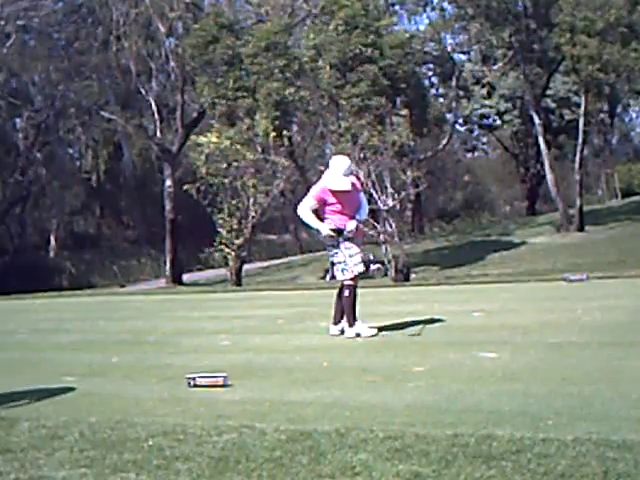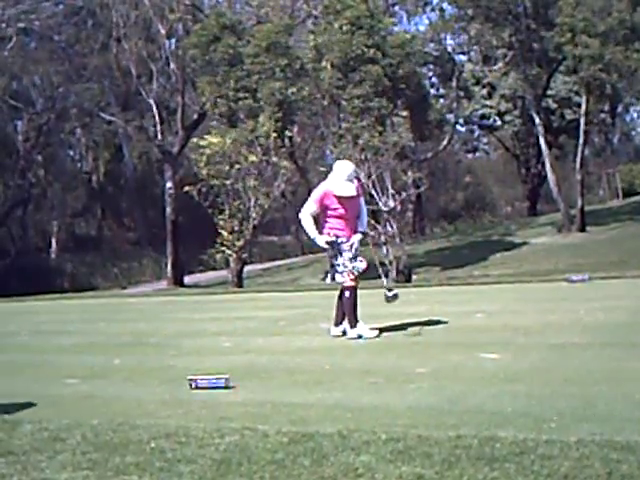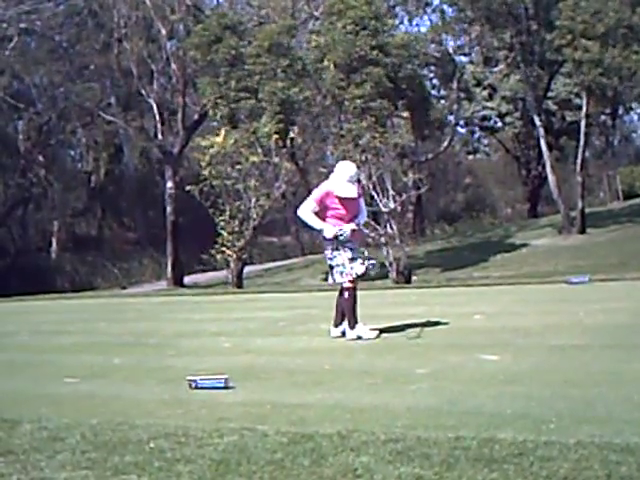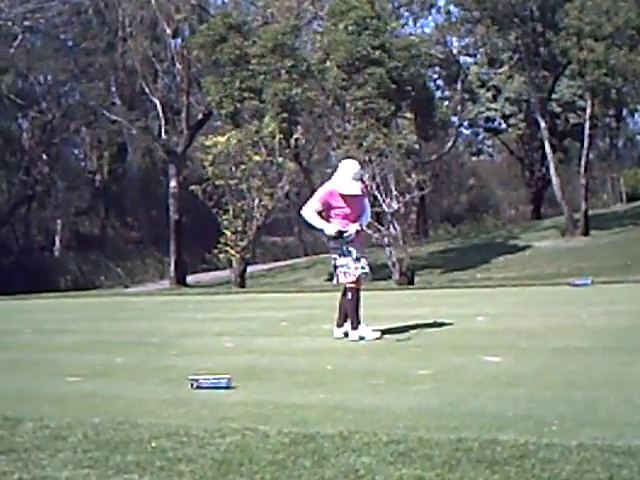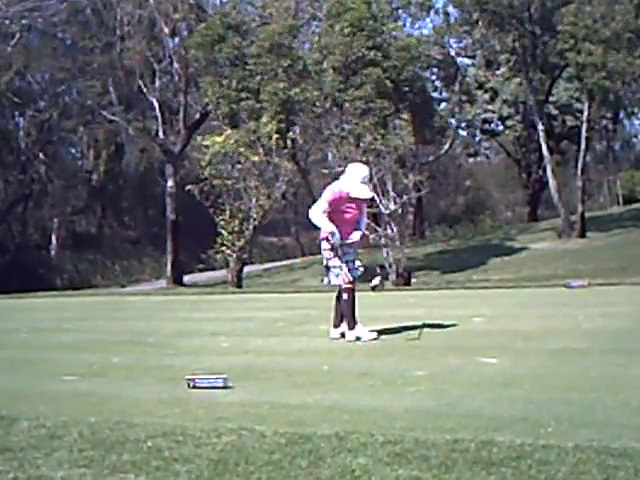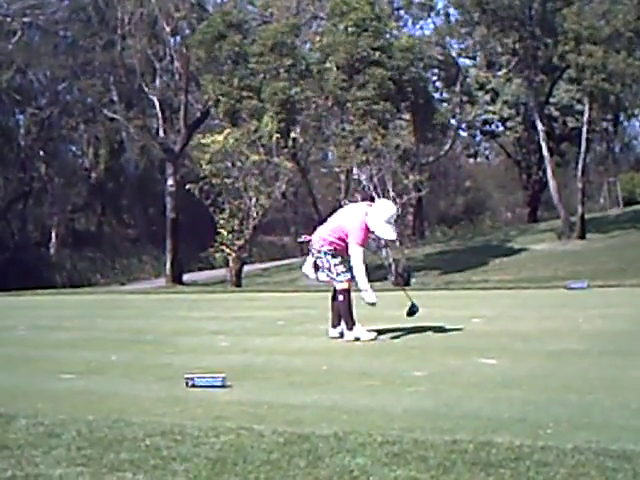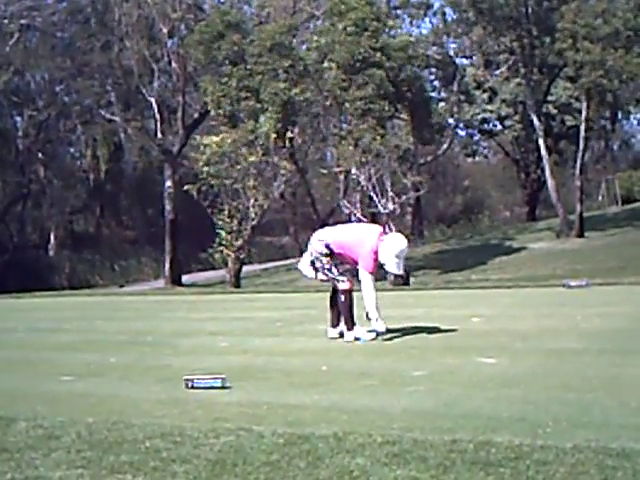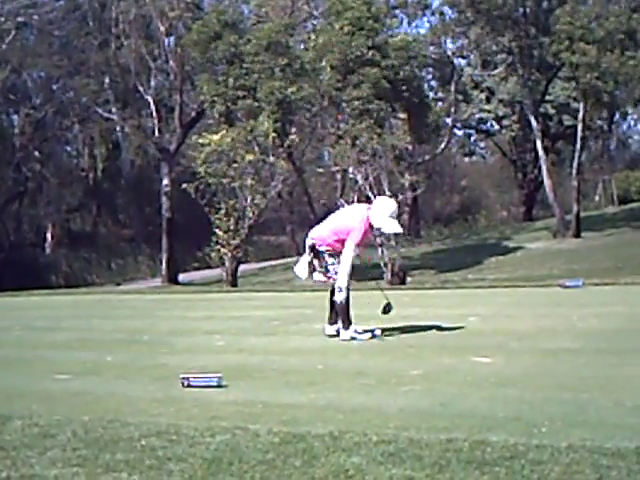
dt=0.5s
person 1, frame 1
left shoulder: (354, 182)
right shoulder: (322, 188)
left elbow: (364, 206)
right elbow: (302, 209)
left wrist: (356, 220)
right wrist: (319, 226)
left hip: (352, 236)
right hip: (337, 238)
left knee: (347, 280)
right knee: (350, 278)
left ankle: (337, 324)
right ankle: (352, 325)
person 1, frame 2
left shoulder: (355, 185)
right shoulder: (323, 191)
left elbow: (362, 210)
right elbow: (305, 214)
left wrist: (359, 233)
right wrist: (316, 237)
left hip: (352, 240)
right hip: (336, 241)
left knee: (349, 281)
right knee: (350, 280)
left ankle: (338, 325)
right ankle: (354, 326)
person 1, frame 3
left shoulder: (355, 187)
right shoulder: (324, 191)
left elbow: (362, 211)
right elbow: (303, 210)
left wrist: (354, 225)
right wrist: (324, 227)
left hip: (352, 240)
right hip: (336, 242)
left knee: (348, 283)
right knee: (349, 281)
left ankle: (337, 326)
right ankle: (353, 327)
person 1, frame 4
left shoulder: (360, 188)
right shoulder: (328, 191)
left elbow: (366, 211)
right elbow: (307, 210)
left wrist: (358, 225)
right wrist: (325, 226)
left hip: (356, 241)
right hip: (340, 243)
left knee: (353, 283)
right knee: (352, 282)
left ankle: (340, 327)
right ankle: (356, 328)
person 1, frame 5
left shoulder: (357, 192)
right shoulder: (334, 192)
left elbow: (361, 215)
right elbow: (314, 213)
left wrist: (359, 230)
right wrist: (331, 231)
left hip: (348, 244)
right hip: (334, 245)
left knee: (346, 284)
right knee: (347, 284)
left ankle: (337, 327)
right ankle: (352, 329)
person 1, frame 6
left shoulder: (370, 209)
right shoulder: (359, 227)
right elbow: (357, 262)
left wrist: (368, 242)
right wrist: (366, 290)
left hip: (336, 246)
right hip: (325, 246)
left knee: (341, 285)
right knee: (343, 284)
left ankle: (335, 327)
right ankle: (351, 330)
person 1, frame 7
left shoulder: (380, 232)
right shoulder: (369, 252)
right elbow: (368, 289)
right wrist: (375, 319)
left hip: (322, 242)
right hip: (321, 245)
left knee: (338, 285)
right knee: (345, 284)
left ankle: (334, 328)
right ankle: (350, 330)
person 1, frame 8
left shoulder: (367, 210)
right shoulder: (361, 226)
right elbow: (347, 258)
right wrist: (342, 288)
left hip: (325, 242)
right hip: (322, 246)
left knee: (339, 281)
right knee: (340, 282)
left ankle: (332, 326)
right ankle: (347, 329)
